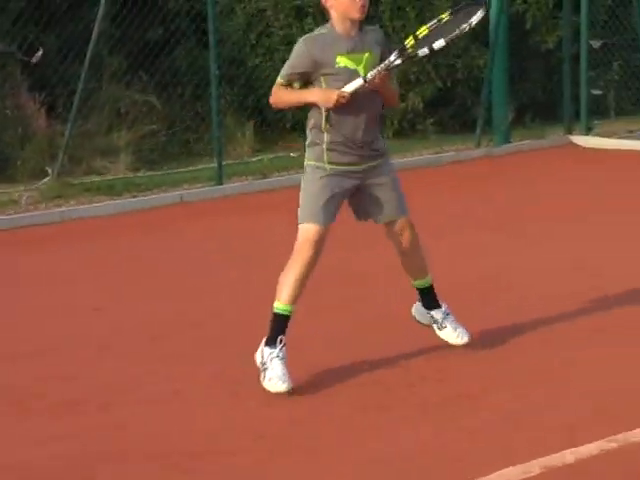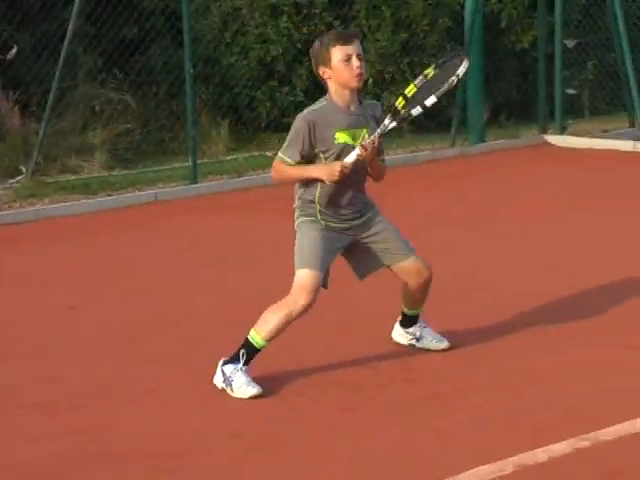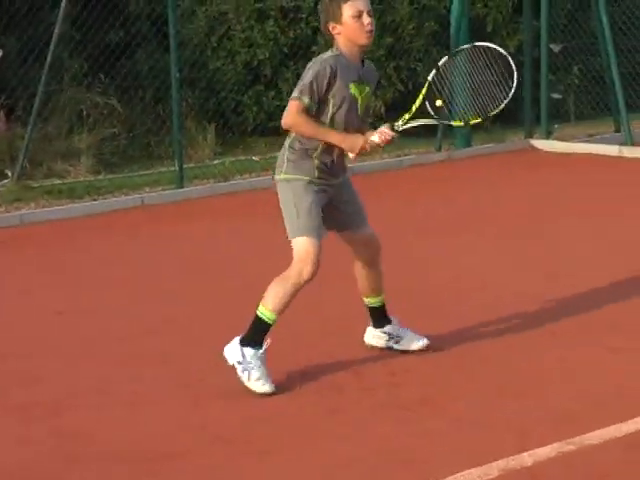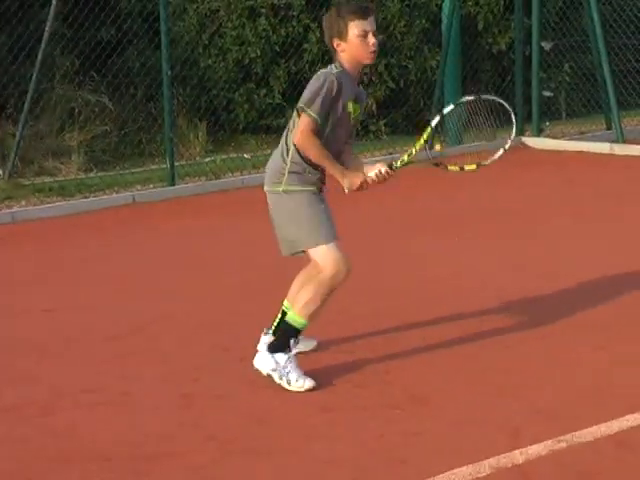
dt=0.2s
person 1, frame 1
left shoulder: (375, 36)
right shoulder: (312, 46)
left elbow: (392, 93)
right elbow: (276, 96)
left wrist: (385, 84)
right wrist: (317, 95)
left hip: (373, 159)
right hip: (325, 164)
left knee: (407, 236)
right knee: (307, 249)
left ankle: (430, 307)
right ankle: (272, 347)
person 1, frame 2
left shoulder: (372, 112)
right shoulder: (311, 119)
left elbow: (379, 174)
right elbow: (279, 171)
left wrist: (374, 159)
right wrist: (322, 171)
left hip: (362, 215)
right hip: (318, 219)
left knee: (419, 274)
right knee: (302, 297)
left ankle: (409, 327)
right ankle: (233, 364)
person 1, frame 3
left shoulder: (368, 72)
right shoulder: (324, 66)
right elbow: (290, 118)
left wrist: (375, 136)
right wrist: (345, 140)
left hip: (333, 176)
right hip: (300, 175)
left knee: (368, 247)
right knee: (306, 266)
left ankle: (382, 326)
right ankle: (247, 346)
person 1, frame 4
left shoulder: (355, 91)
right shoulder: (328, 80)
left elbow: (340, 150)
right elbow: (303, 138)
left wrist: (365, 170)
right wrist: (344, 175)
left hip: (303, 184)
right hip: (291, 184)
left knee: (328, 260)
right knee: (335, 270)
left ankle: (281, 333)
right ankle: (274, 352)
